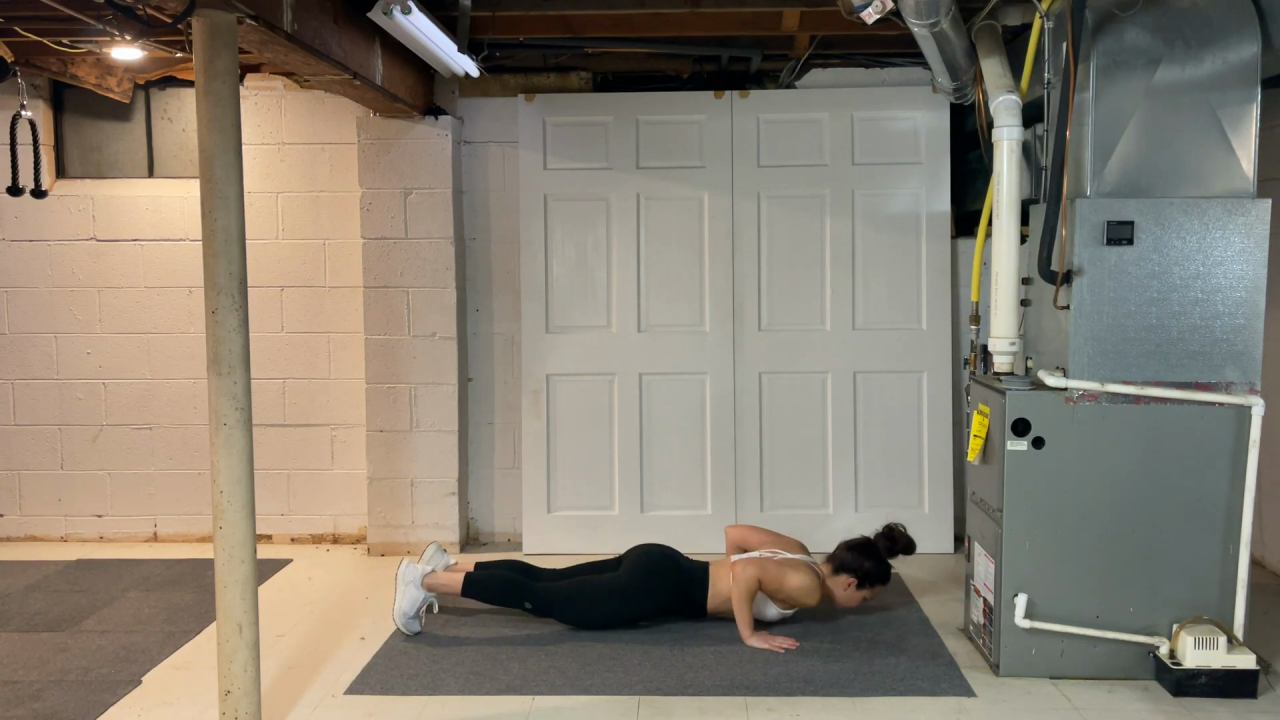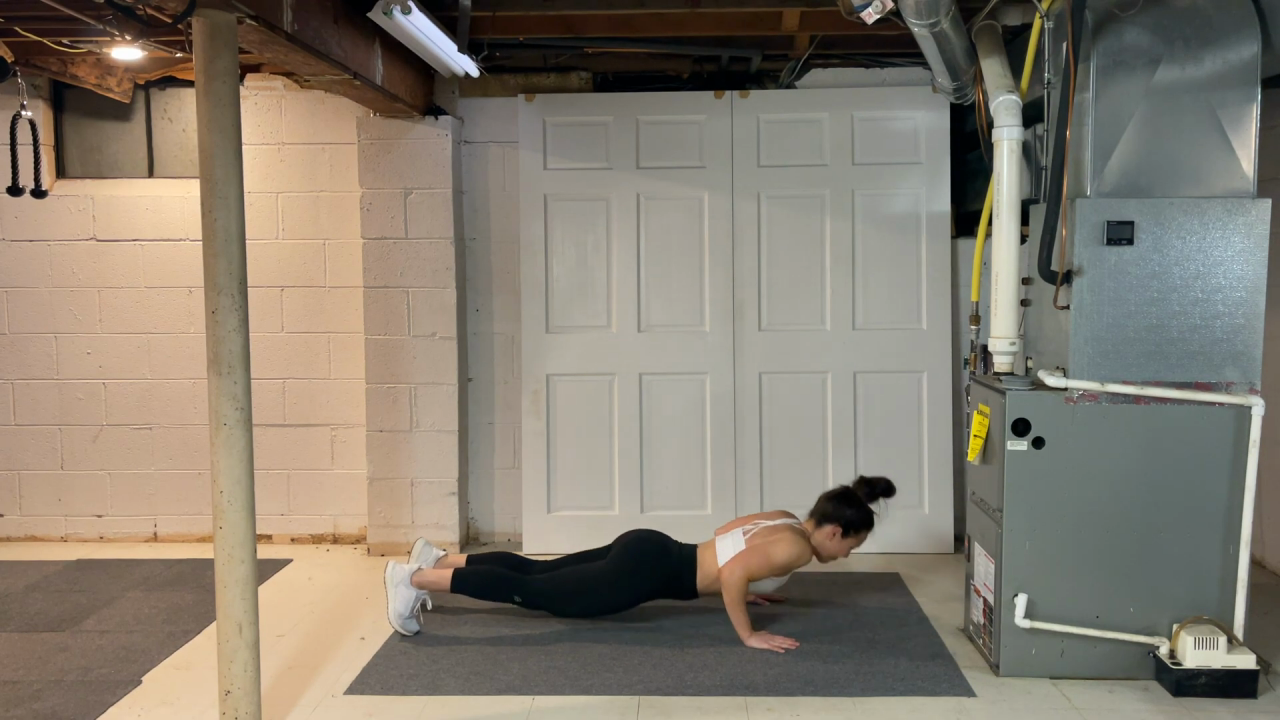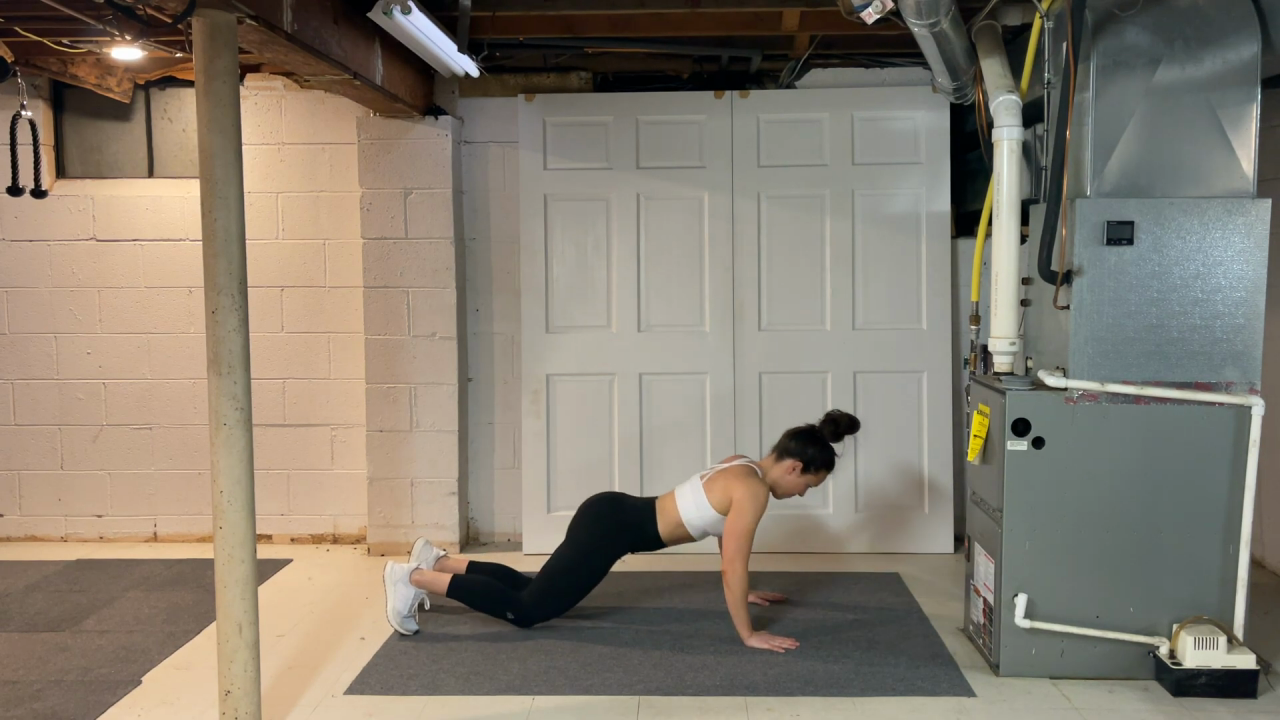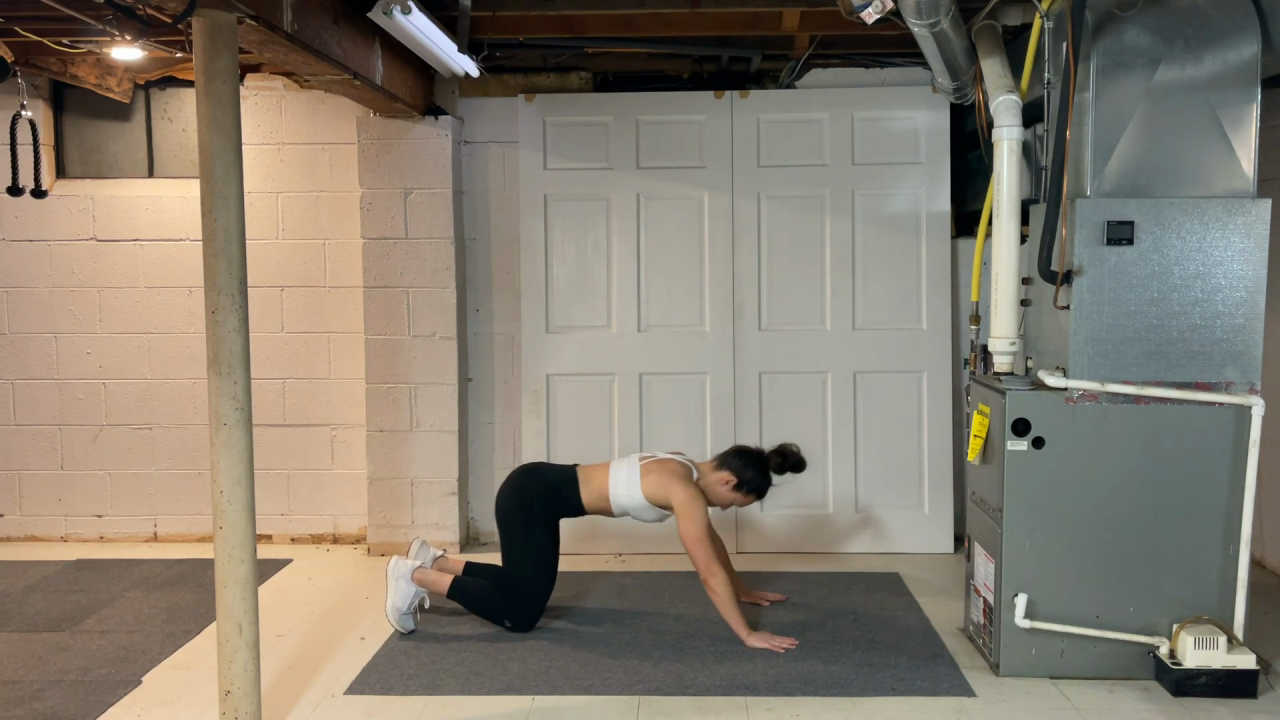
dt=0.3s
person 1, frame 1
left shoulder: (798, 553)
right shoulder: (807, 586)
left elbow: (735, 531)
right elbow: (745, 575)
right wrist: (749, 633)
left hip: (657, 565)
right hip: (657, 586)
left knee: (545, 579)
right knee: (540, 599)
left ankle: (446, 564)
right ankle: (424, 580)
person 1, frame 2
left shoulder: (784, 522)
right shoulder: (795, 549)
right elbow: (732, 575)
left wrist: (753, 588)
right wrist: (747, 634)
left hip: (646, 550)
right hip: (645, 572)
left knee: (535, 573)
right knee: (529, 592)
left ankle: (437, 559)
right ankle: (416, 577)
person 1, frame 3
left shoulder: (745, 469)
right shoulder: (753, 488)
left elbow: (727, 538)
right elbow: (731, 567)
left wrist: (746, 592)
right wrist: (747, 634)
left hip: (612, 516)
right hip: (611, 527)
left knee: (533, 589)
right knee: (526, 610)
left ankle: (438, 561)
right ankle: (415, 578)
person 1, frame 4
left shoulder: (690, 472)
right shoulder: (687, 491)
left elbow: (708, 539)
right elbow: (710, 571)
left wrist: (742, 591)
right wrist: (747, 634)
left hip: (543, 487)
right hip: (529, 494)
left knee: (522, 591)
right knee: (519, 616)
left ankle: (434, 560)
right ankle: (418, 576)
